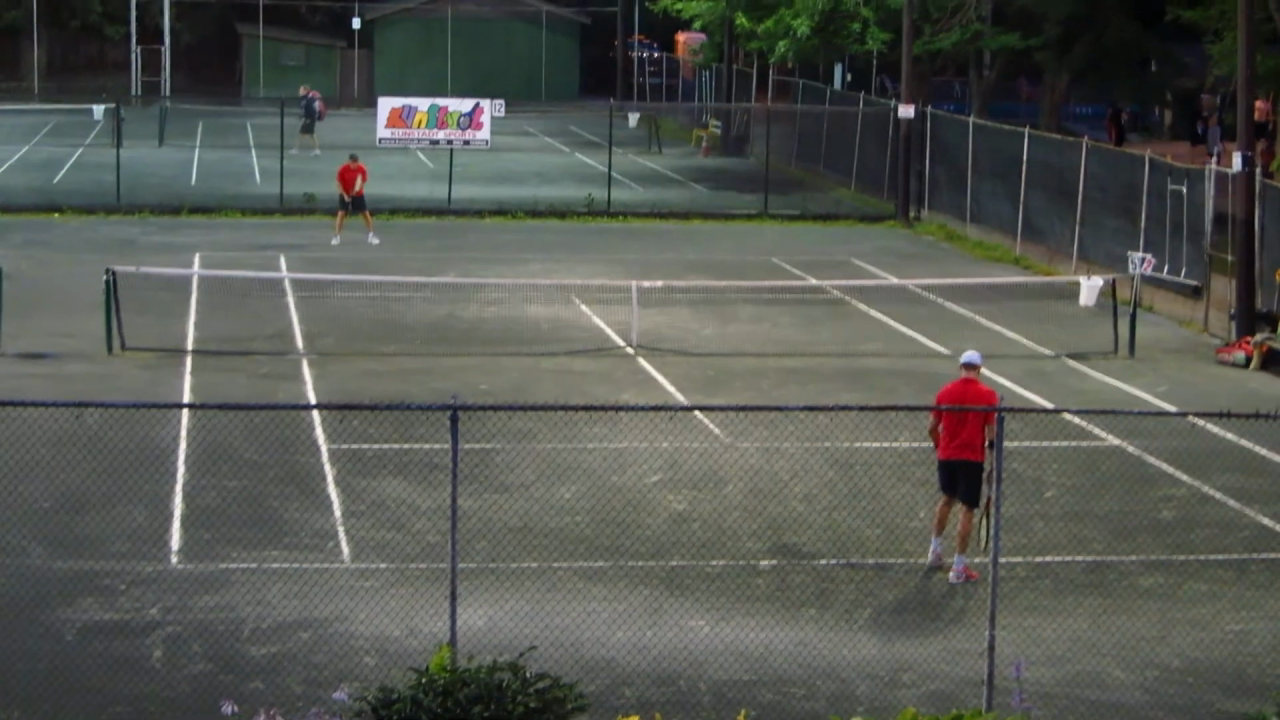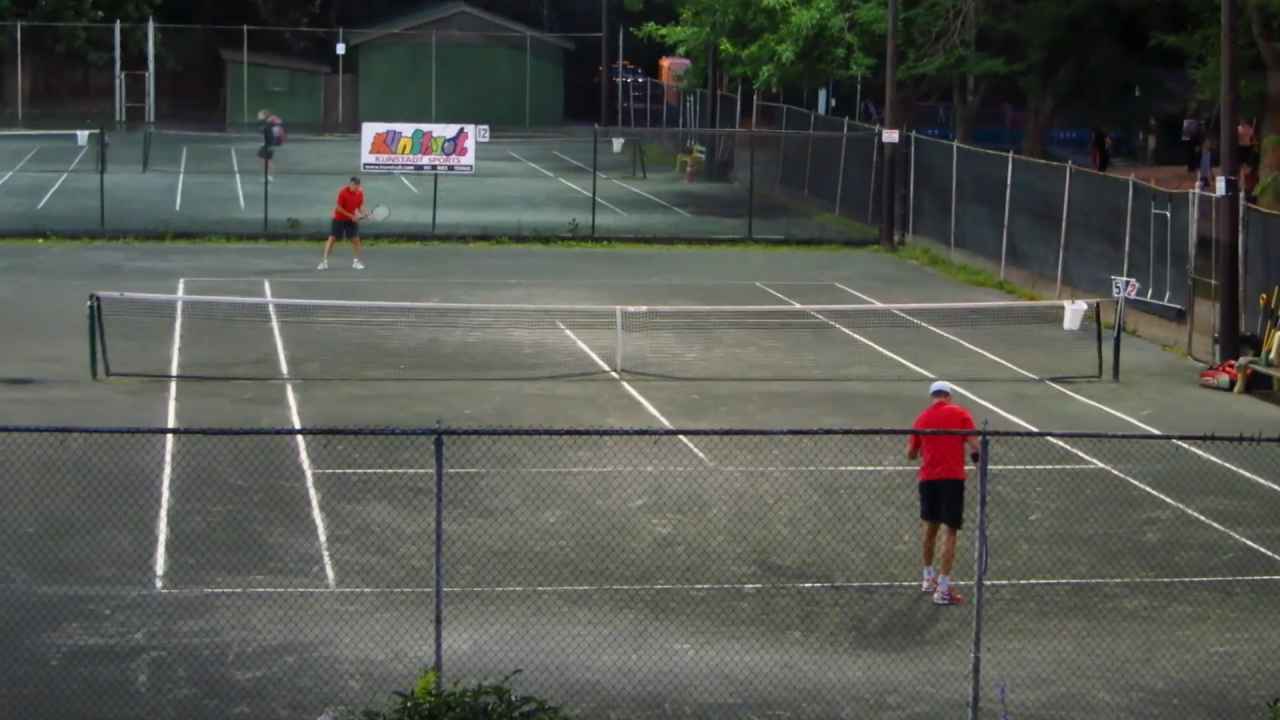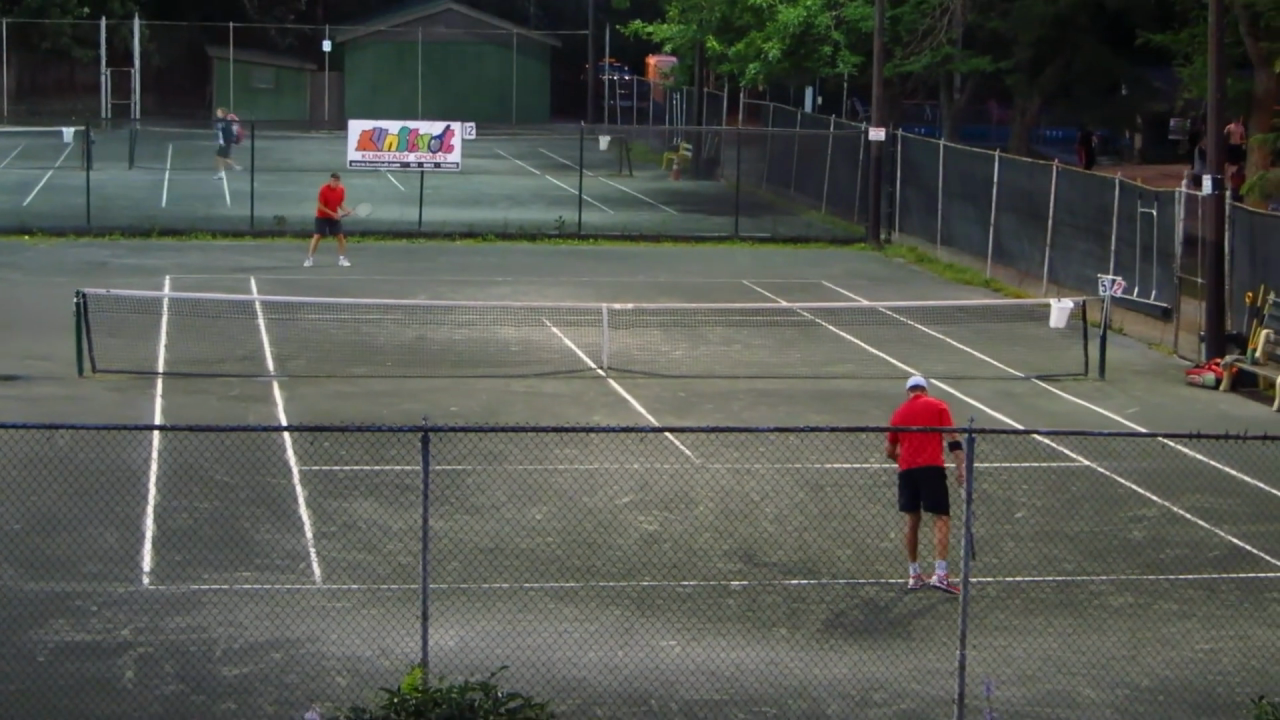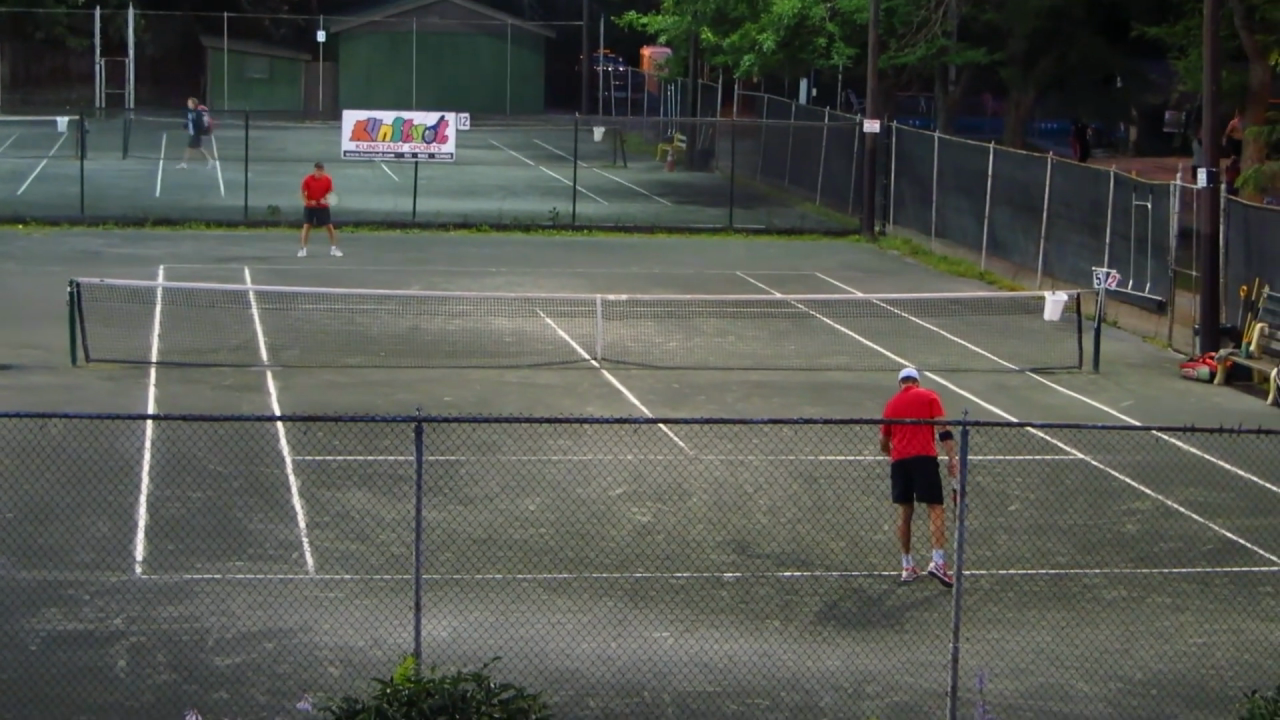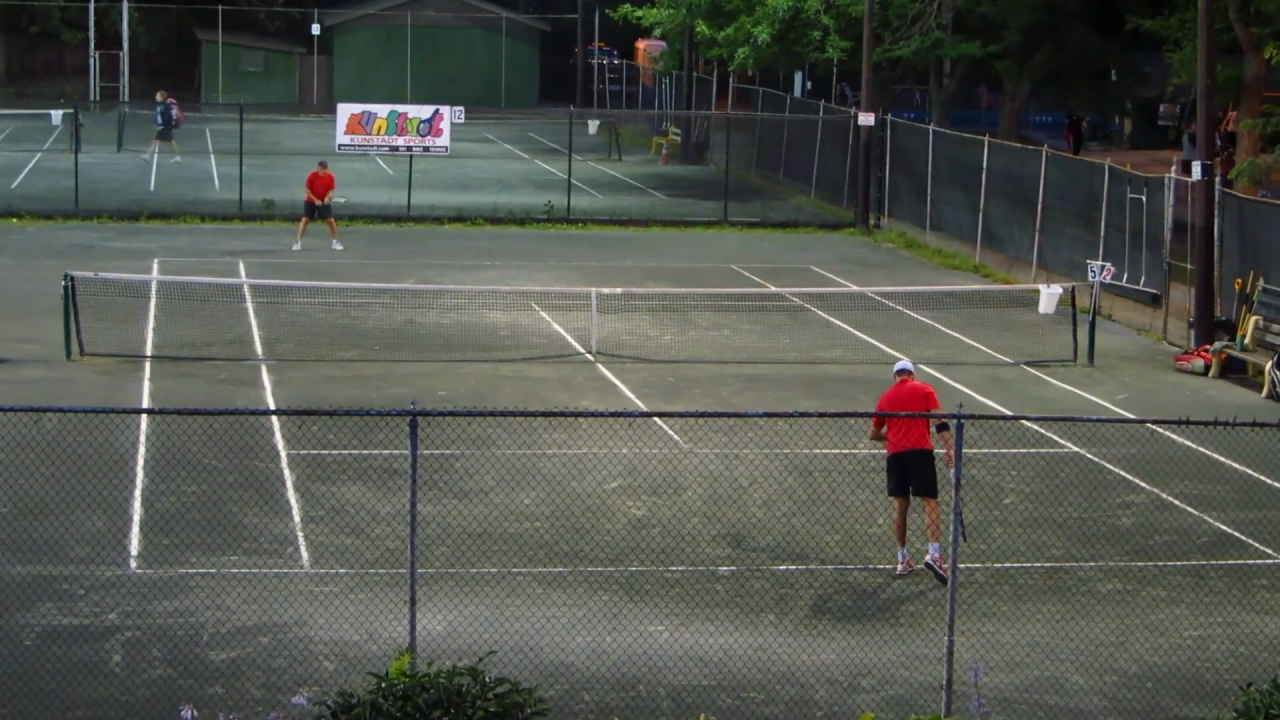
dt=0.4s
person 1, frame 1
left shoulder: (945, 392)
right shoulder: (987, 395)
left elbow: (932, 428)
right elbow: (991, 434)
left hip: (946, 457)
right hip: (971, 460)
left knee: (946, 499)
right knee: (967, 511)
left ankle: (935, 549)
right ankle: (958, 568)
person 1, frame 2
left shoulder: (922, 418)
right shoulder: (961, 413)
left elbow: (911, 454)
right elbow: (974, 448)
left hip: (927, 478)
right hip: (952, 478)
left knee: (930, 528)
right knee: (950, 532)
left ankle: (929, 578)
right ankle: (943, 589)
person 1, frame 3
left shoulder: (899, 413)
right shoulder: (938, 406)
left elbow: (889, 451)
right elbow: (952, 439)
right wrist: (961, 468)
left hip: (907, 470)
right hip: (932, 468)
left knee: (912, 521)
right knee: (941, 519)
left ankle: (914, 575)
right ankle: (940, 573)
person 1, frame 4
left shoulder: (891, 404)
right shoulder: (929, 396)
left elbow: (884, 443)
right elbow: (942, 429)
right wrist: (952, 458)
left hip: (899, 461)
right hip: (924, 458)
left knee: (905, 513)
right knee: (936, 509)
left ankle: (907, 566)
right ankle: (937, 561)
person 1, frame 5
left shoulder: (886, 397)
right shoulder: (924, 389)
left elbow: (874, 434)
right elbow: (939, 421)
right wrist: (949, 448)
left hip: (895, 454)
right hip: (920, 451)
left knee: (900, 506)
right knee: (930, 503)
left ankle: (902, 559)
right ankle: (933, 554)
